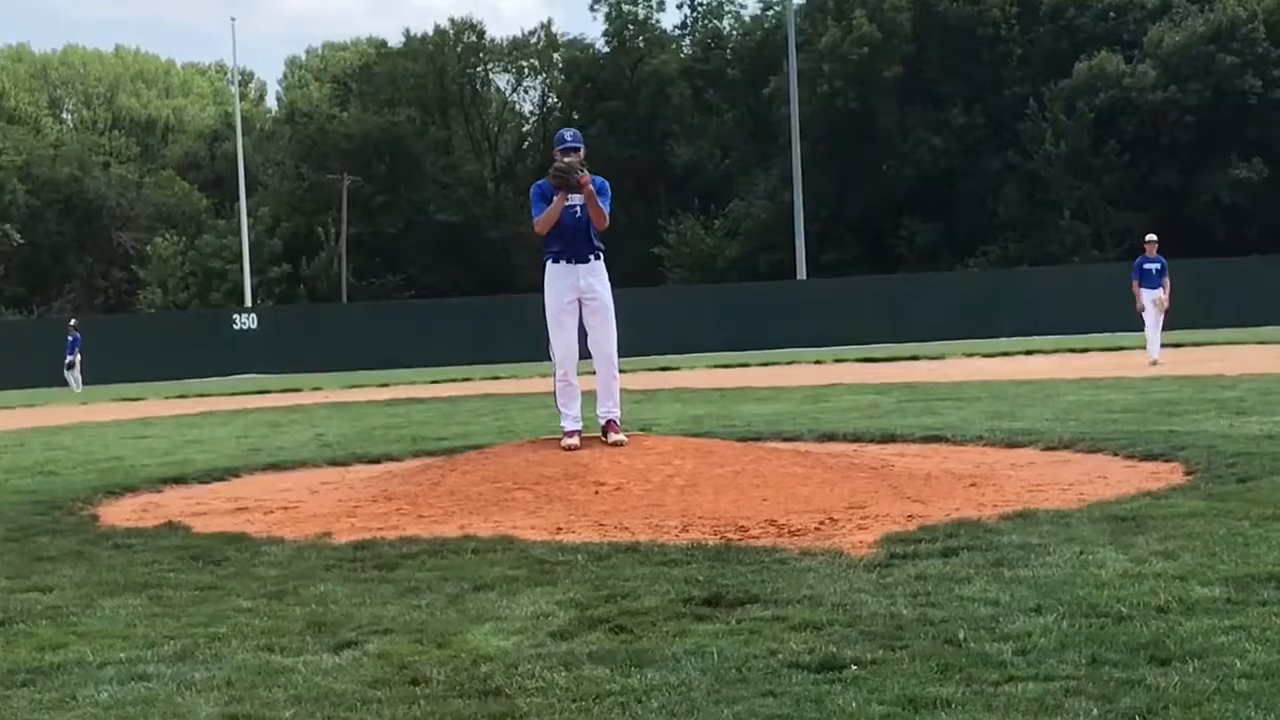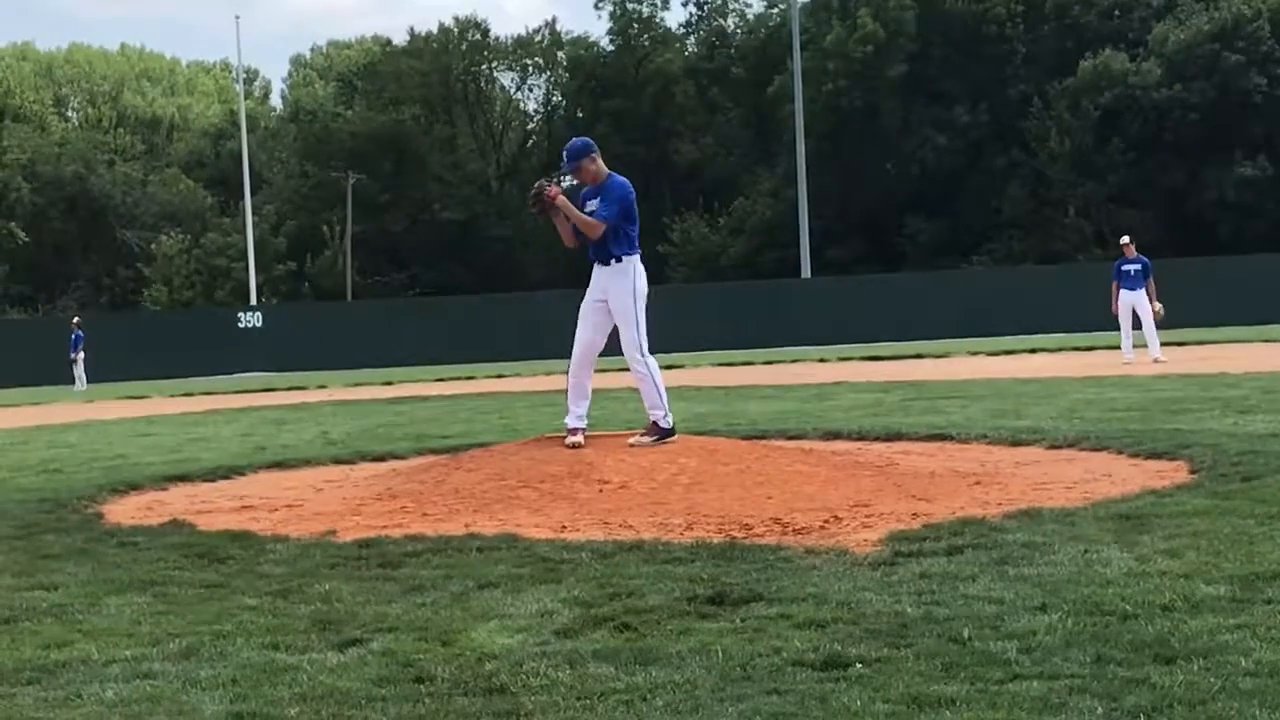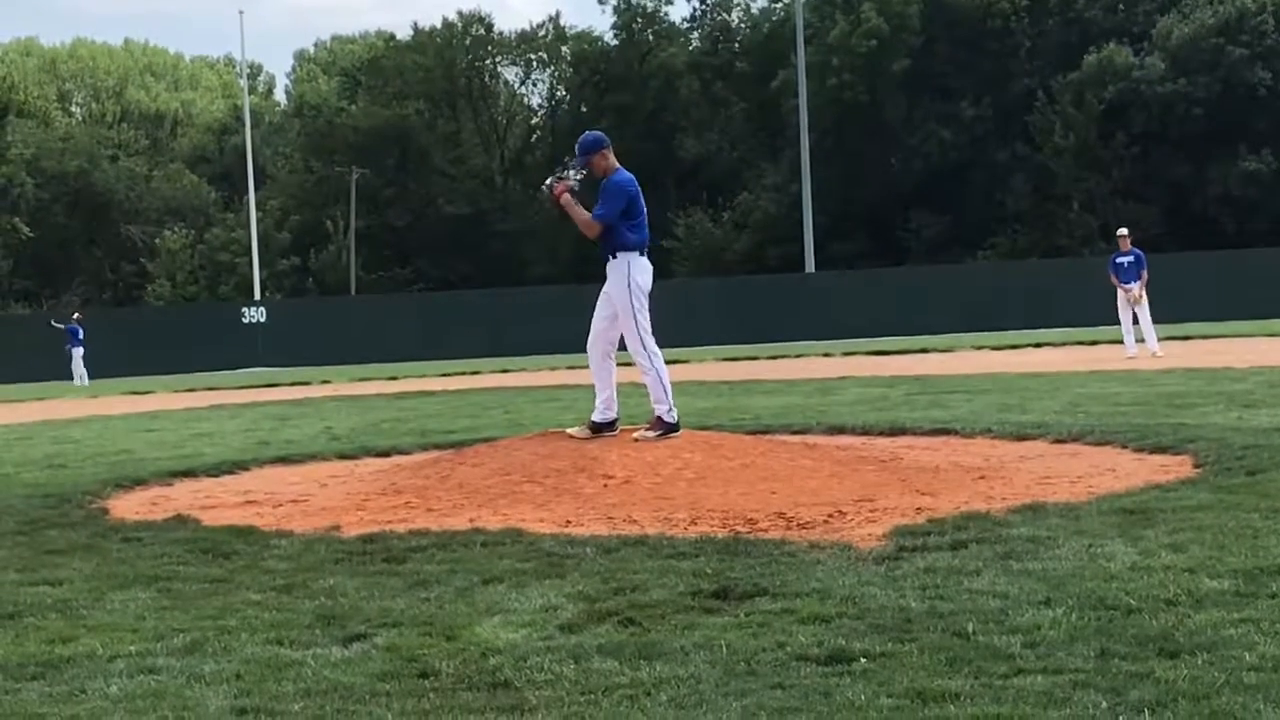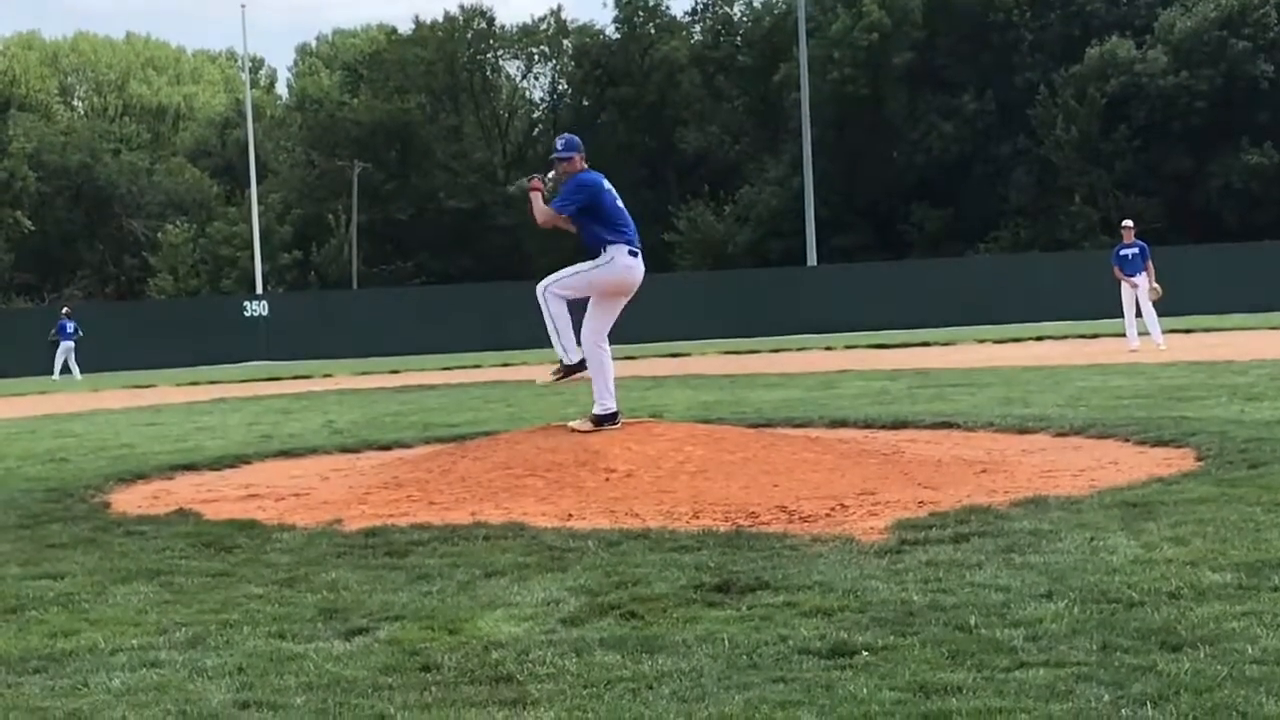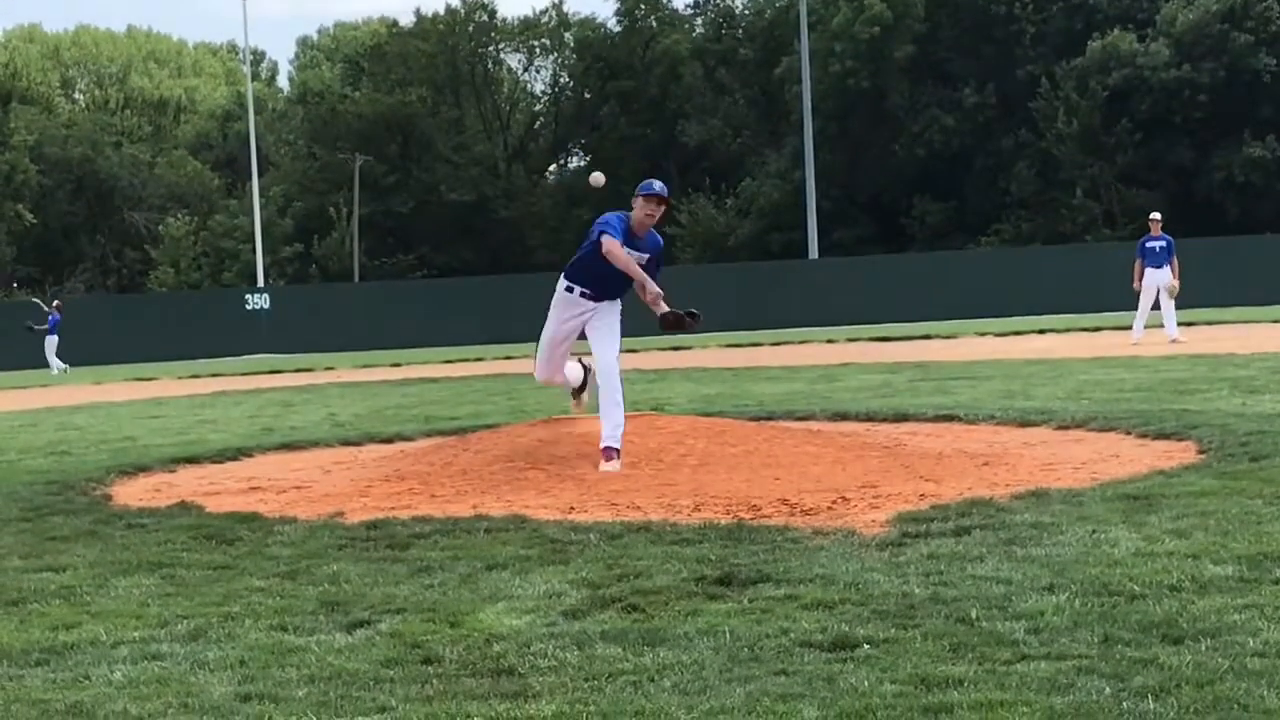
dt=0.7s
person 1, frame 1
left shoulder: (598, 184)
right shoulder: (542, 188)
left elbow: (602, 223)
right elbow: (540, 228)
left wrist: (588, 193)
right wrist: (562, 194)
left hip: (593, 269)
right hip: (558, 273)
left knee: (605, 349)
right knee: (564, 355)
left ankle: (610, 420)
right ankle: (571, 425)
person 1, frame 2
left shoulder: (619, 187)
right shoulder: (586, 195)
left elbow: (595, 230)
right elbow: (572, 241)
left wrist: (564, 203)
right wrist: (554, 209)
left hip: (624, 272)
right hip: (599, 275)
left knee: (635, 351)
right knee: (581, 352)
left ankle: (663, 422)
right ankle: (576, 423)
person 1, frame 3
left shoulder: (618, 184)
right shoulder: (620, 181)
left elbow: (592, 230)
right elbow: (600, 222)
left wrist: (565, 199)
right wrist: (570, 201)
left hip: (628, 267)
right hip: (621, 267)
left knee: (640, 343)
right knee: (599, 345)
left ankle: (667, 417)
right ankle: (605, 418)
person 1, frame 4
left shoulder: (581, 182)
right shoulder: (593, 181)
left elbow: (545, 219)
right elbow: (574, 223)
left wrist: (535, 192)
right wrist: (550, 202)
left hip: (616, 261)
right hip: (628, 267)
left knee: (548, 289)
right knee: (594, 337)
left ankle: (572, 360)
right ankle: (606, 412)
person 1, frame 5
left shoulder: (656, 244)
right shoulder: (610, 222)
left elbow: (642, 289)
right elbow: (610, 249)
left wrist: (662, 310)
right wrist: (642, 277)
left hip: (606, 306)
right hip: (571, 296)
left knee: (608, 368)
right knee: (545, 374)
left ankle: (610, 446)
right ankle: (578, 374)
